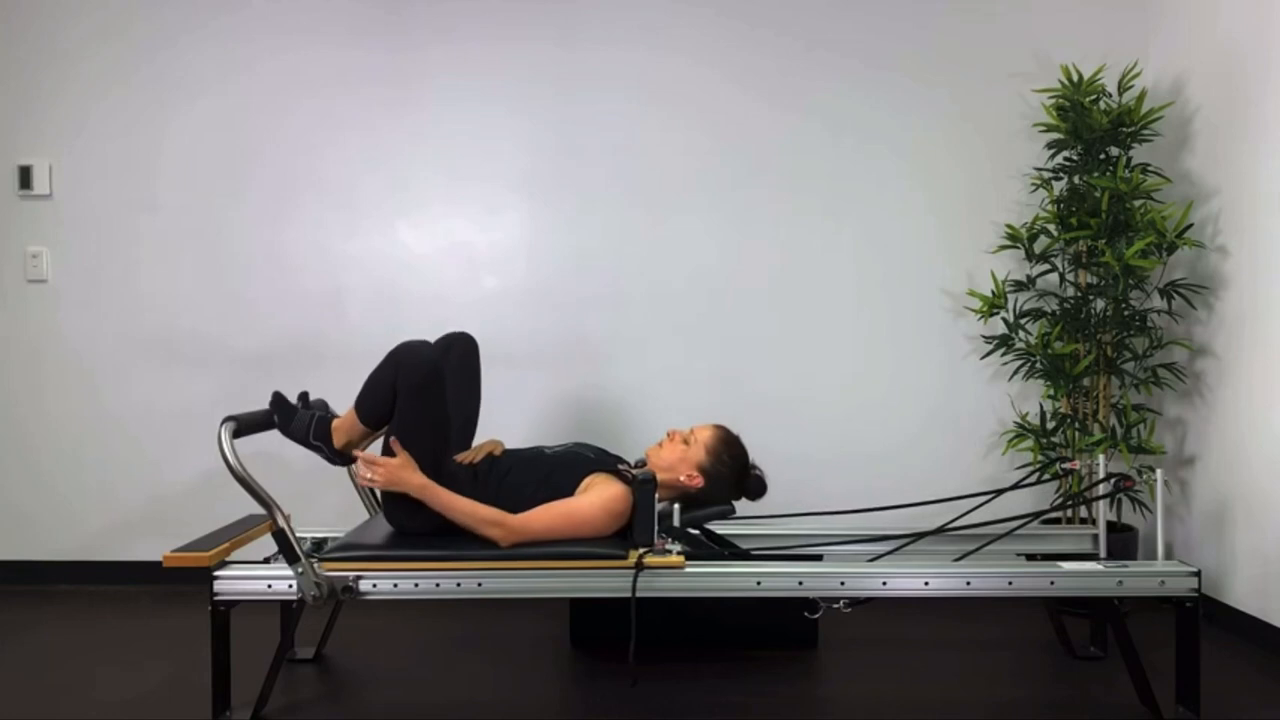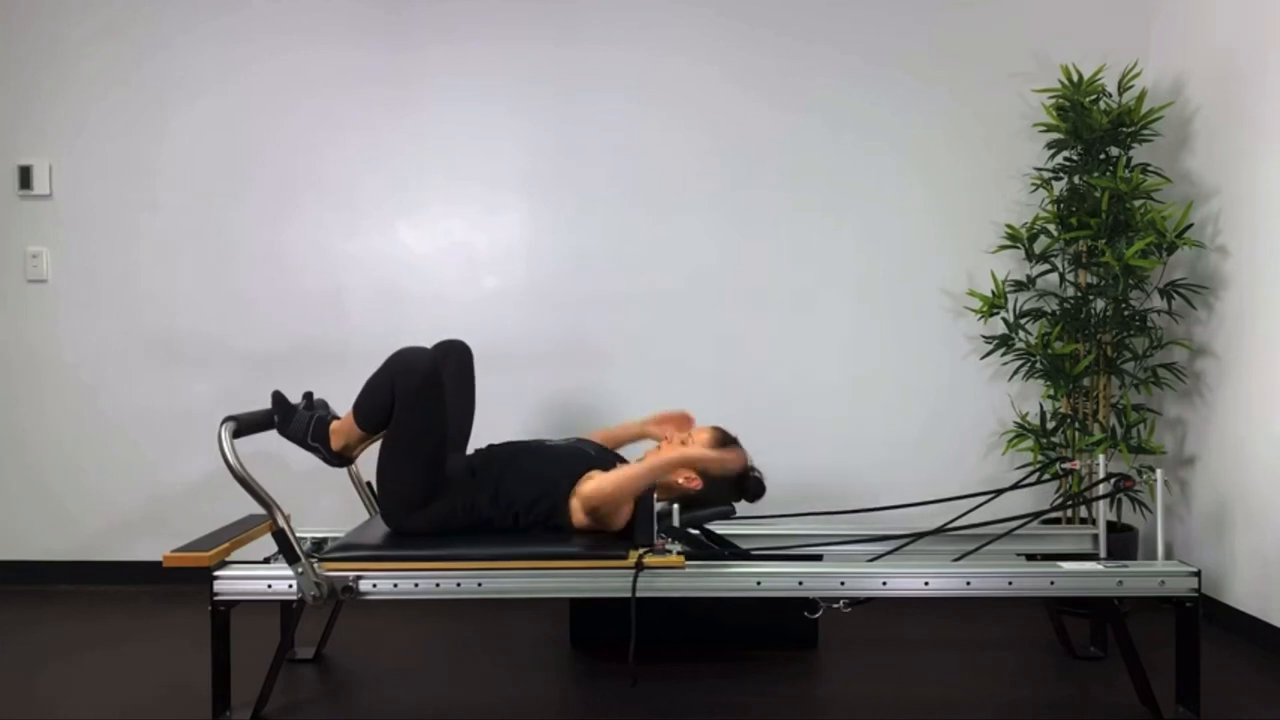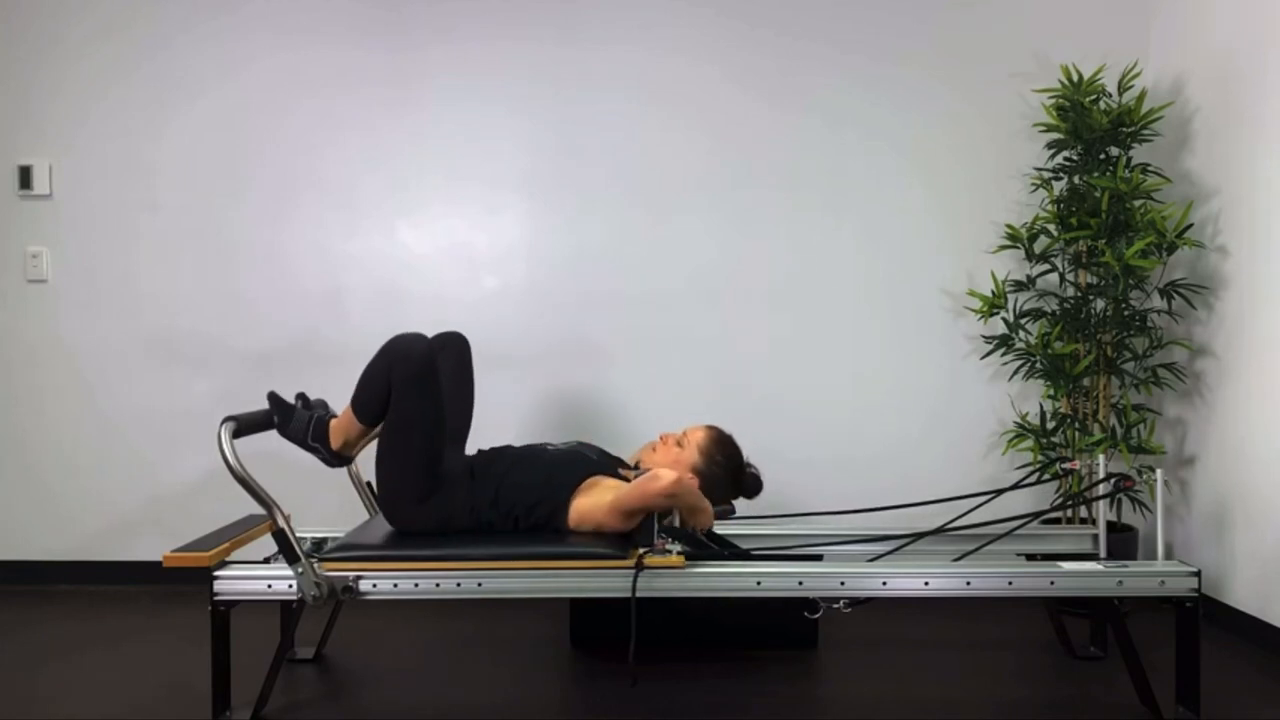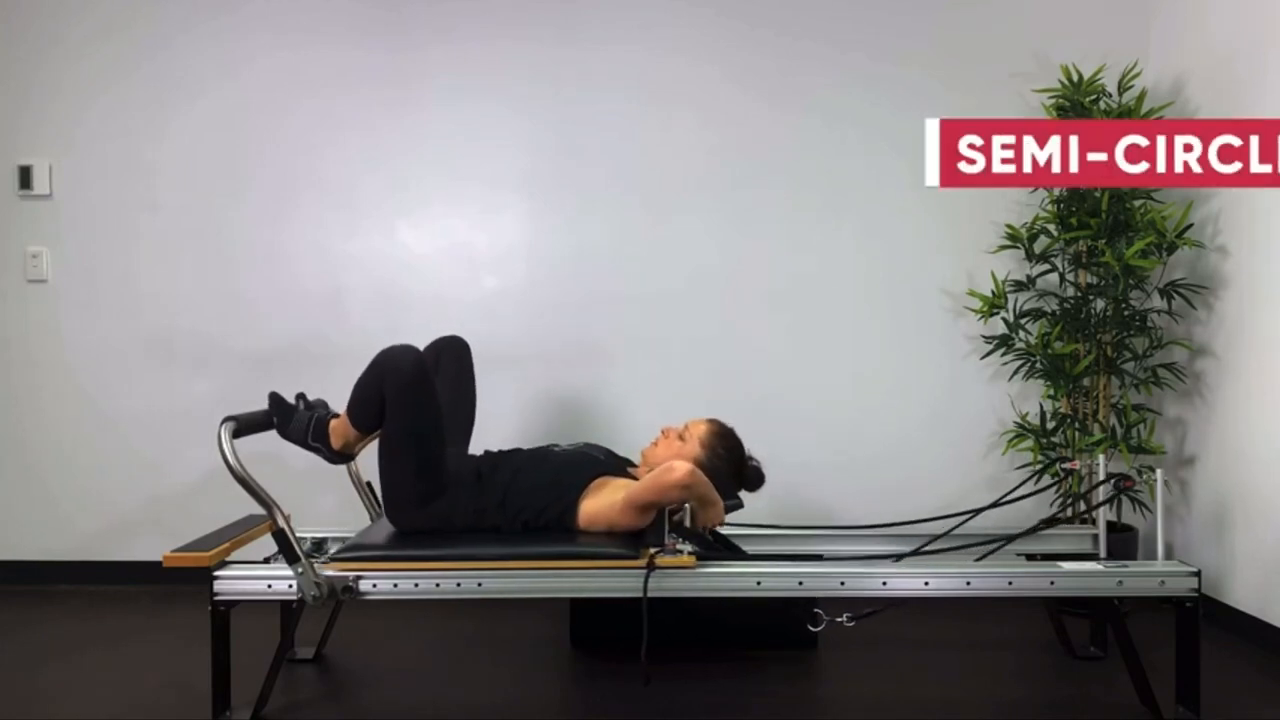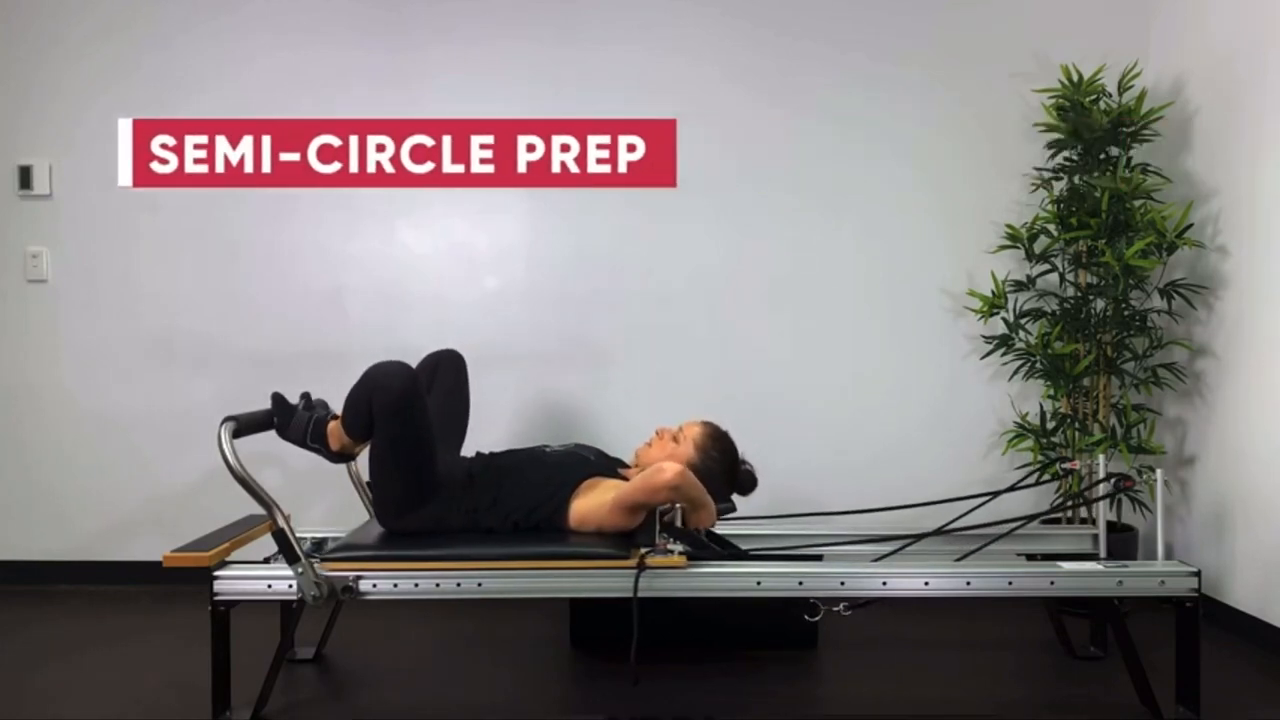
dt=0.7s
person 1, frame 1
left shoulder: (616, 502)
right shoulder: (629, 476)
left elbow: (509, 530)
left wrist: (418, 484)
right wrist: (500, 450)
left hip: (427, 505)
right hip: (453, 479)
left knee: (417, 359)
right knee: (456, 347)
left ankle: (336, 438)
right ankle: (342, 429)
person 1, frame 2
left shoulder: (616, 509)
right shoulder: (627, 481)
left elbow: (590, 493)
right elbow: (584, 453)
left wrist: (692, 456)
right wrist: (645, 427)
left hip: (423, 506)
right hip: (453, 479)
left knee: (414, 366)
right knee: (450, 354)
left ankle: (334, 441)
right ankle: (342, 431)
person 1, frame 3
left shoulder: (621, 508)
right shoulder: (625, 474)
left elbow: (664, 483)
left wrist: (697, 510)
left hip: (425, 502)
right hip: (454, 478)
left knee: (410, 351)
right knee: (448, 345)
left ankle: (334, 438)
right ankle: (340, 430)
person 1, frame 4
left shoulder: (629, 506)
right shoulder: (630, 476)
left elbow: (678, 476)
left wrist: (709, 507)
left hip: (430, 503)
right hip: (455, 480)
left knee: (402, 363)
right knee: (450, 349)
left ankle: (332, 439)
right ankle: (344, 428)
person 1, frame 5
left shoulder: (621, 505)
right shoulder: (622, 476)
left elbow: (667, 478)
left wrist: (701, 506)
left hip: (424, 507)
right hip: (449, 480)
left knee: (392, 379)
right knee: (445, 363)
left ankle: (332, 438)
right ankle: (341, 430)
